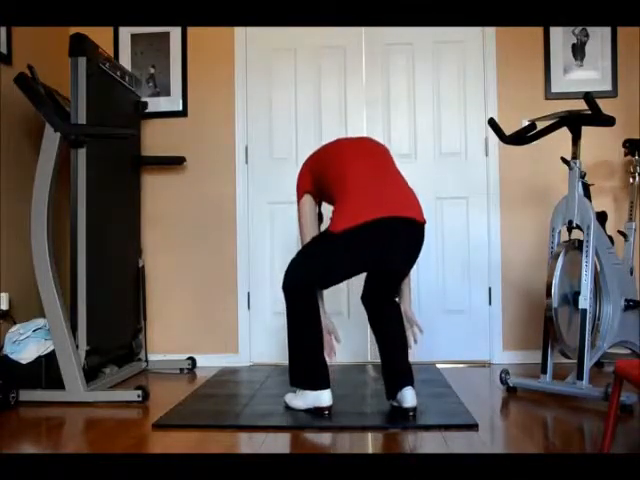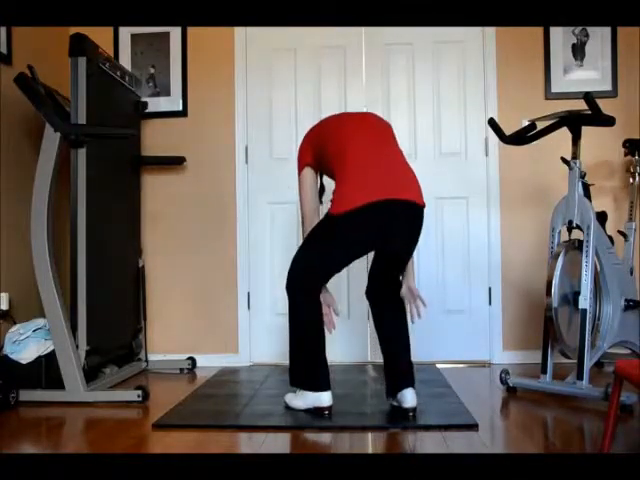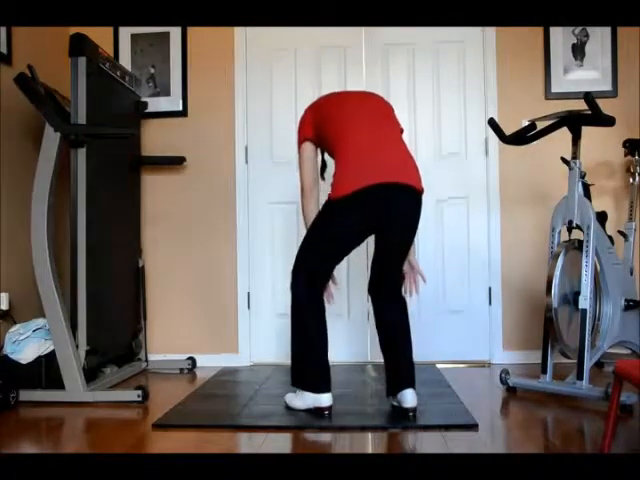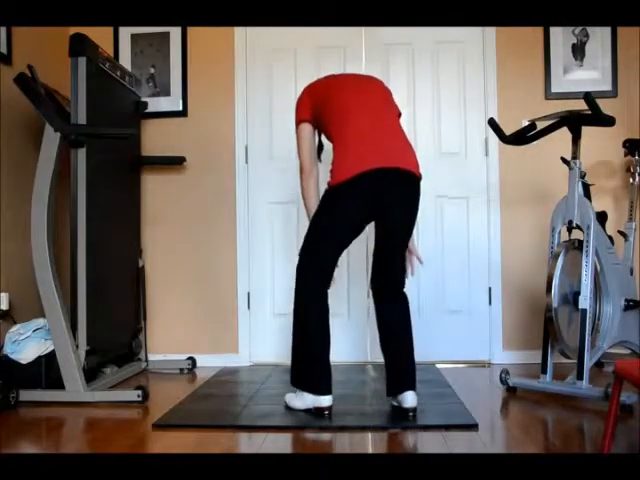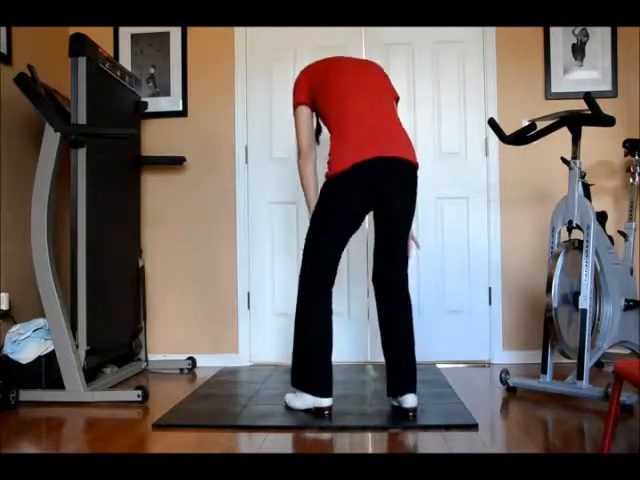
dt=0.4s
person 1, frame 1
left shoulder: (312, 167)
right shoulder: (376, 149)
left elbow: (311, 246)
left wrist: (321, 314)
right wrist: (405, 303)
left hip: (359, 226)
right hip: (412, 225)
left knee: (297, 284)
right knee: (380, 298)
left ankle: (315, 390)
right ankle: (403, 389)
person 1, frame 2
left shoulder: (313, 139)
right shoulder: (379, 124)
left elbow: (310, 217)
left wrist: (321, 287)
right wrist: (407, 277)
left hip: (358, 208)
right hip: (411, 206)
left knee: (301, 282)
right knee: (385, 290)
left ankle: (315, 390)
right ankle: (404, 389)
person 1, frame 3
left shoulder: (314, 114)
right shoulder: (380, 104)
left elbow: (309, 190)
left wrist: (322, 259)
right wrist: (408, 253)
left hip: (357, 192)
right hip: (409, 190)
left knee: (306, 280)
right knee: (387, 287)
left ankle: (315, 391)
right ankle: (404, 389)
person 1, frame 4
left shoulder: (311, 95)
right shoulder: (377, 86)
left elbow: (308, 170)
left wrist: (320, 231)
right wrist: (403, 235)
left hip: (355, 179)
right hip: (406, 176)
left knee: (312, 278)
right knee: (390, 284)
left ankle: (315, 391)
right ankle: (404, 390)
person 1, frame 5
left shoulder: (309, 77)
right shoulder: (375, 71)
left elbow: (306, 152)
left wrist: (316, 215)
right wrist: (399, 220)
left hip: (353, 170)
right hip: (403, 165)
left knee: (317, 277)
right knee: (392, 280)
left ankle: (315, 391)
right ankle: (405, 391)
